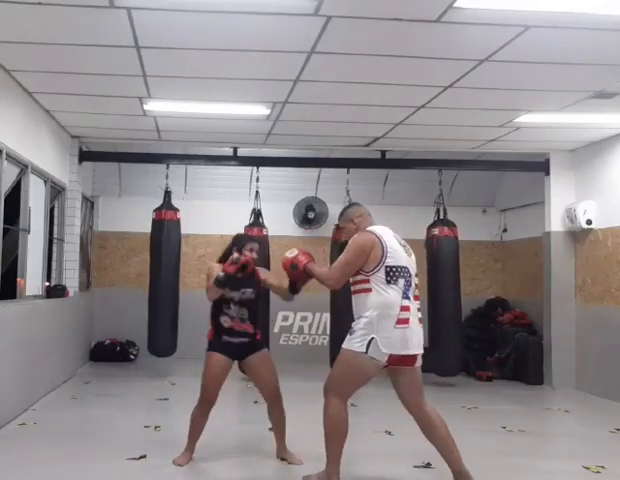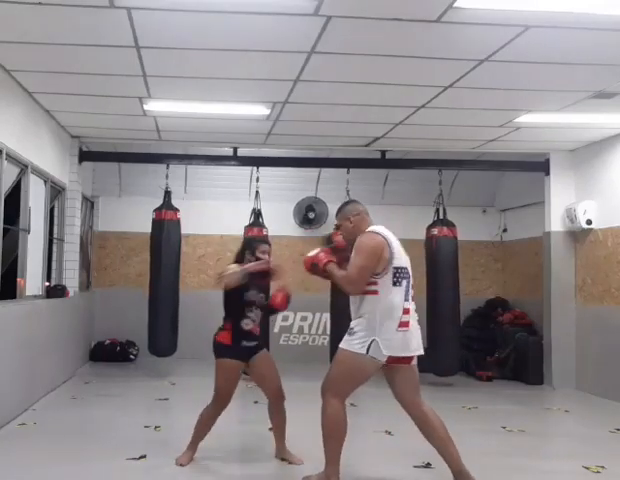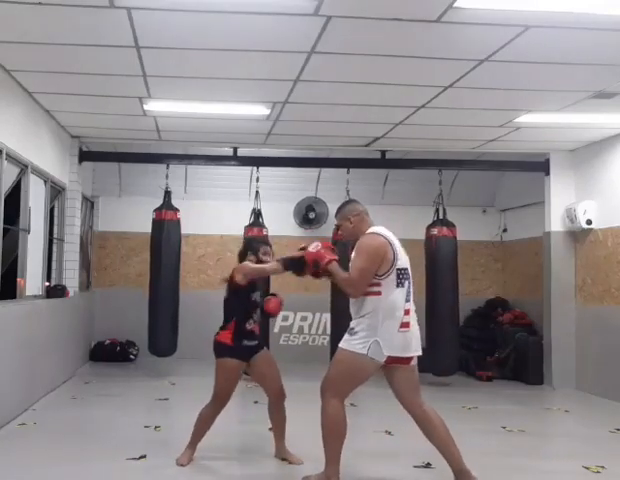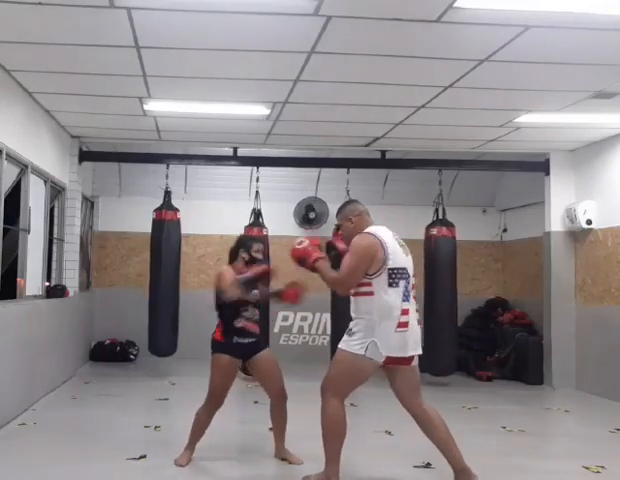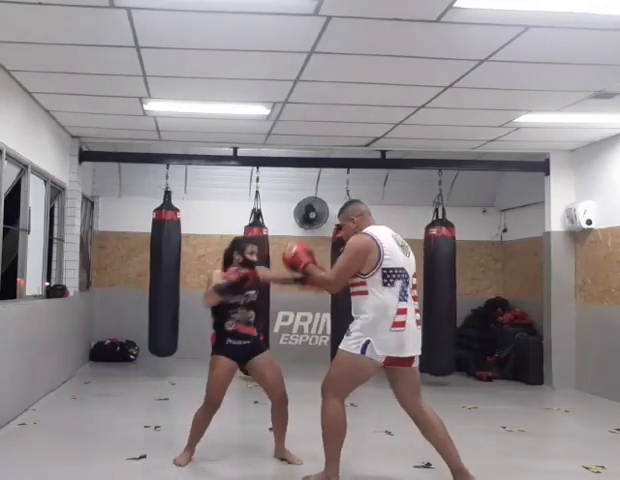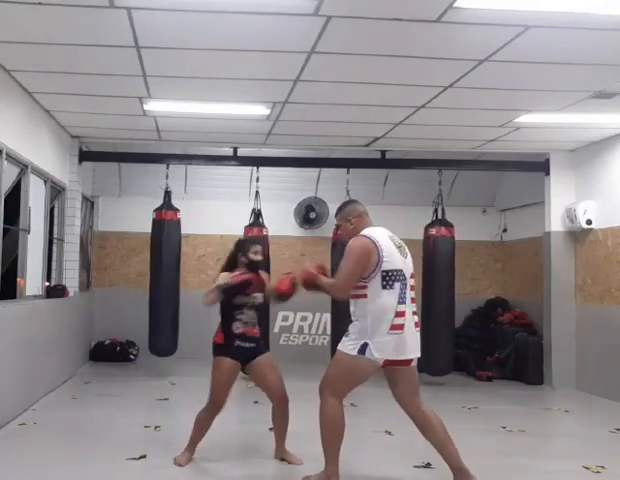
dt=0.1s
person 1, frame 1
left shoulder: (365, 238)
right shoulder: (399, 243)
left elbow: (333, 279)
left wrist: (304, 263)
left hip: (377, 331)
right hip: (407, 333)
left knee: (334, 394)
right knee: (418, 405)
person 1, frame 2
left shoulder: (369, 239)
right shoulder: (387, 239)
left elbow: (353, 285)
left wrist: (325, 263)
right wrist: (332, 264)
left hip: (375, 332)
right hip: (403, 334)
left knee: (332, 393)
right knee: (415, 405)
person 1, frame 3
left shoulder: (370, 240)
right shoulder: (386, 240)
left elbow: (354, 287)
left wrist: (327, 261)
right wrist: (329, 262)
left hip: (375, 332)
right hip: (402, 334)
left knee: (331, 393)
right knee: (416, 405)
person 1, frame 4
left shoulder: (365, 241)
right shoulder: (393, 240)
left elbow: (341, 285)
left wrist: (314, 258)
right wrist: (346, 254)
left hip: (376, 332)
right hip: (405, 333)
left knee: (331, 393)
right knee: (416, 404)
person 1, frame 5
left shoulder: (361, 241)
right shoulder: (397, 241)
left elbow: (332, 284)
left wrist: (304, 263)
right wrist: (350, 262)
left hip: (374, 333)
right hip: (405, 334)
left knee: (331, 393)
right knee: (415, 405)
person 1, frame 6
left shoulder: (361, 243)
right shoulder: (395, 242)
left elbow: (341, 290)
left wrist: (315, 277)
left hip: (372, 335)
right hip: (403, 336)
left knee: (330, 393)
right knee: (415, 406)
person 2, frame 1
left shoulder: (259, 274)
right shoulder: (217, 268)
left elbow: (286, 293)
right elbow: (212, 295)
left wrist: (296, 283)
right wrist: (230, 271)
left hip: (251, 342)
right hip: (221, 341)
left knee: (274, 396)
right knee: (206, 400)
left ankle: (282, 449)
right ankle: (188, 450)
person 2, frame 2
left shoulder: (258, 279)
right shoulder: (235, 271)
right elbow: (226, 281)
left wrist: (277, 302)
right wrist: (257, 268)
left hip: (253, 344)
right hip: (230, 344)
left knee: (277, 396)
right knee: (220, 403)
left ankle: (281, 448)
right ankle: (190, 449)
person 2, frame 3
left shoulder: (253, 276)
right shoulder: (243, 269)
right elbow: (271, 268)
left wrist: (269, 305)
right wrist: (294, 261)
left hip: (253, 343)
right hip: (231, 344)
left knee: (278, 395)
right knee: (218, 401)
left ankle: (281, 448)
right ankle: (190, 449)
person 2, frame 4
left shoulder: (256, 272)
right shoulder: (227, 272)
right elbow: (232, 294)
left wrist: (279, 294)
right wrist: (253, 276)
left hip: (254, 342)
right hip: (227, 343)
left knee: (279, 394)
right knee: (214, 401)
left ankle: (280, 448)
right ankle: (189, 449)
person 2, frame 5
left shoulder: (256, 274)
right shoulder: (220, 276)
left elbow: (281, 278)
right elbow: (209, 301)
left wrist: (301, 277)
right wrist: (230, 282)
left hip: (254, 345)
right hip: (225, 346)
left knee: (280, 398)
right knee: (211, 403)
left ankle: (280, 449)
right ankle: (189, 449)
person 2, frame 6
left shoulder: (260, 276)
right shoulder: (226, 277)
left elbow: (274, 297)
right elbow: (209, 299)
right wrist: (236, 283)
left hip: (254, 346)
right hip: (229, 346)
left knee: (281, 398)
right knee: (215, 404)
left ankle: (281, 449)
right ankle: (189, 449)
